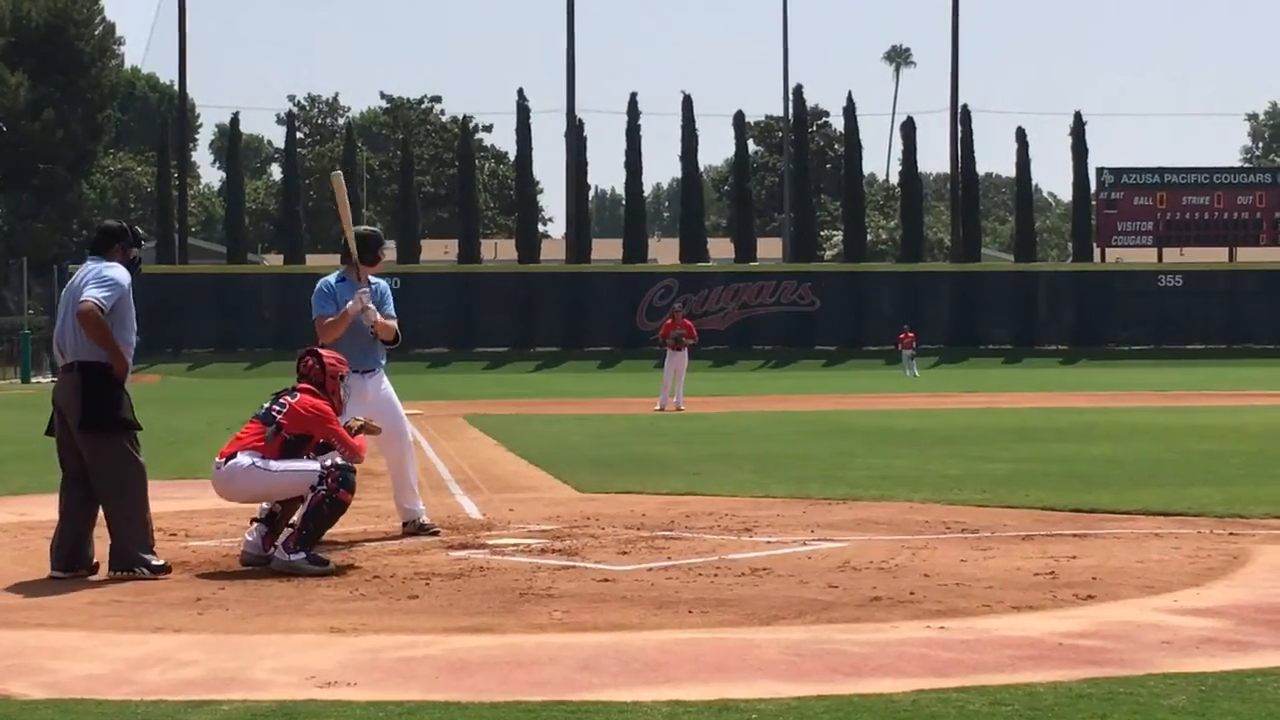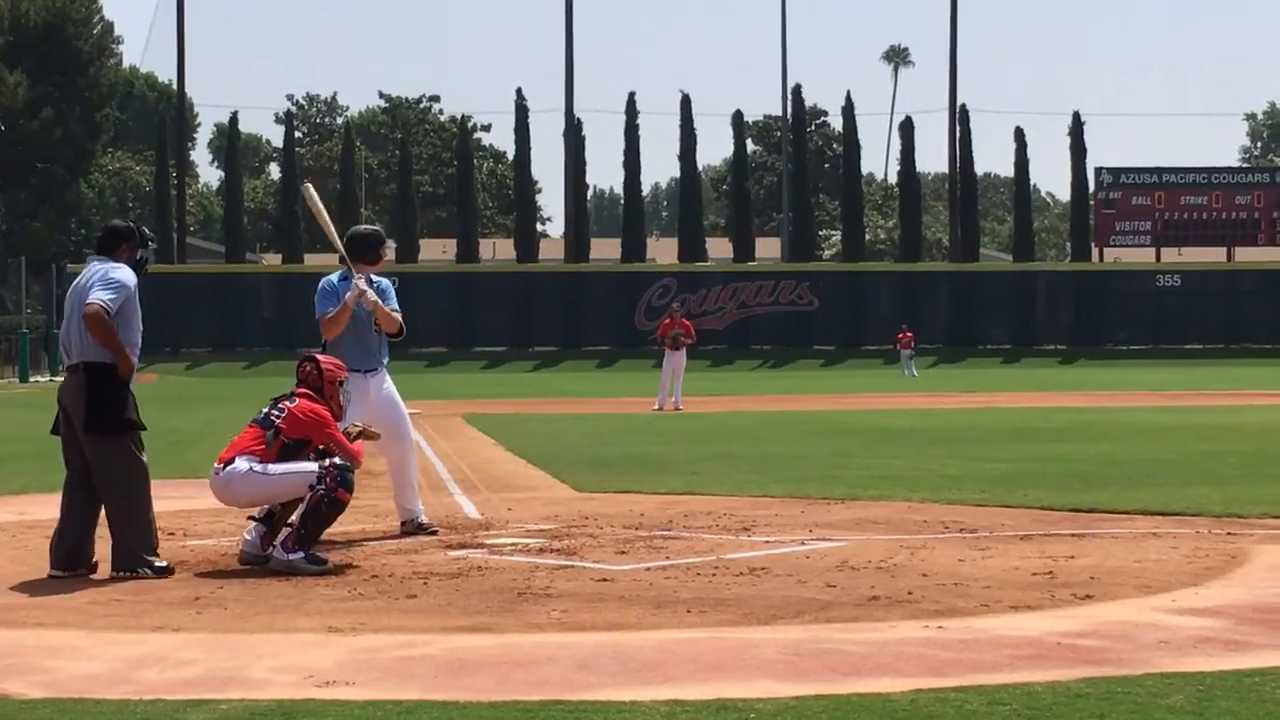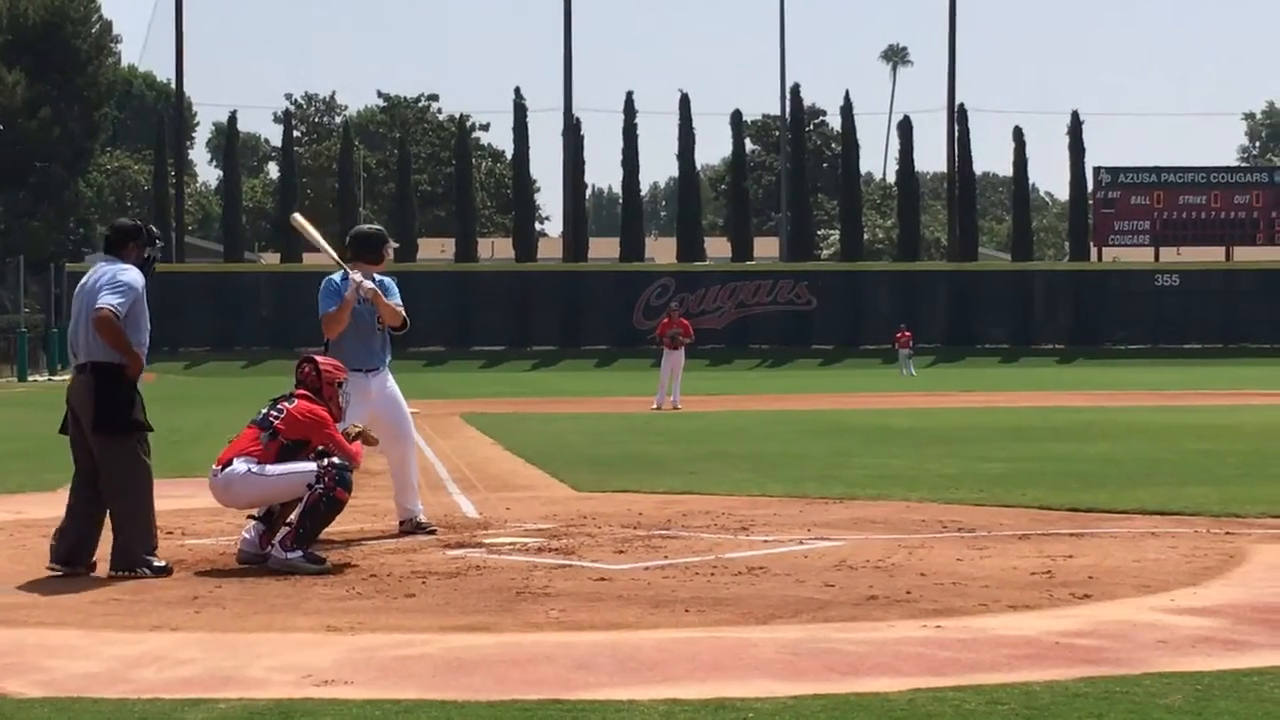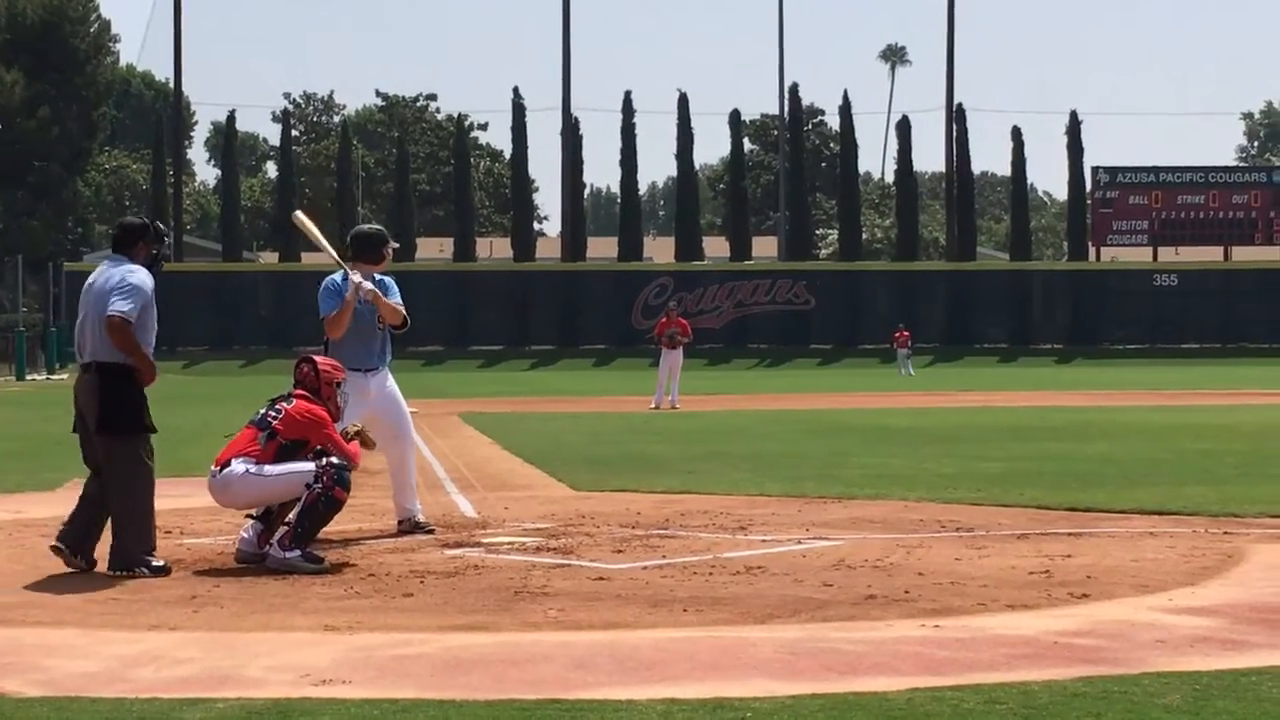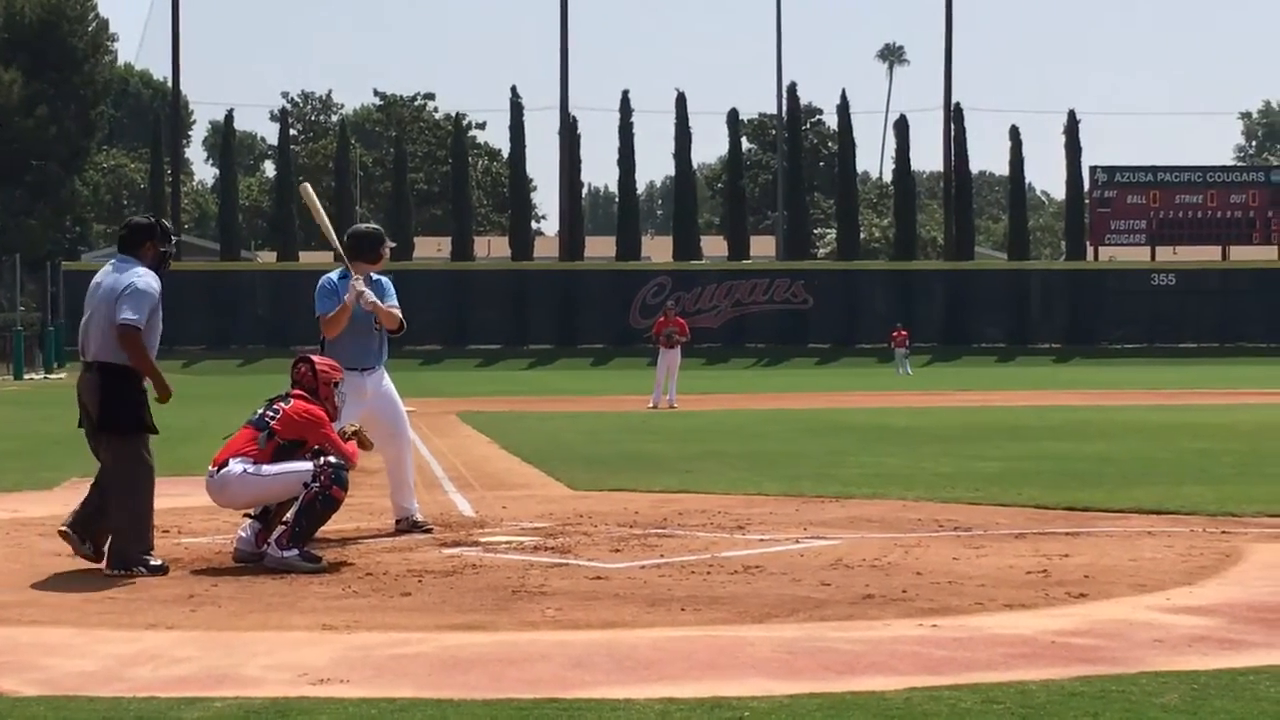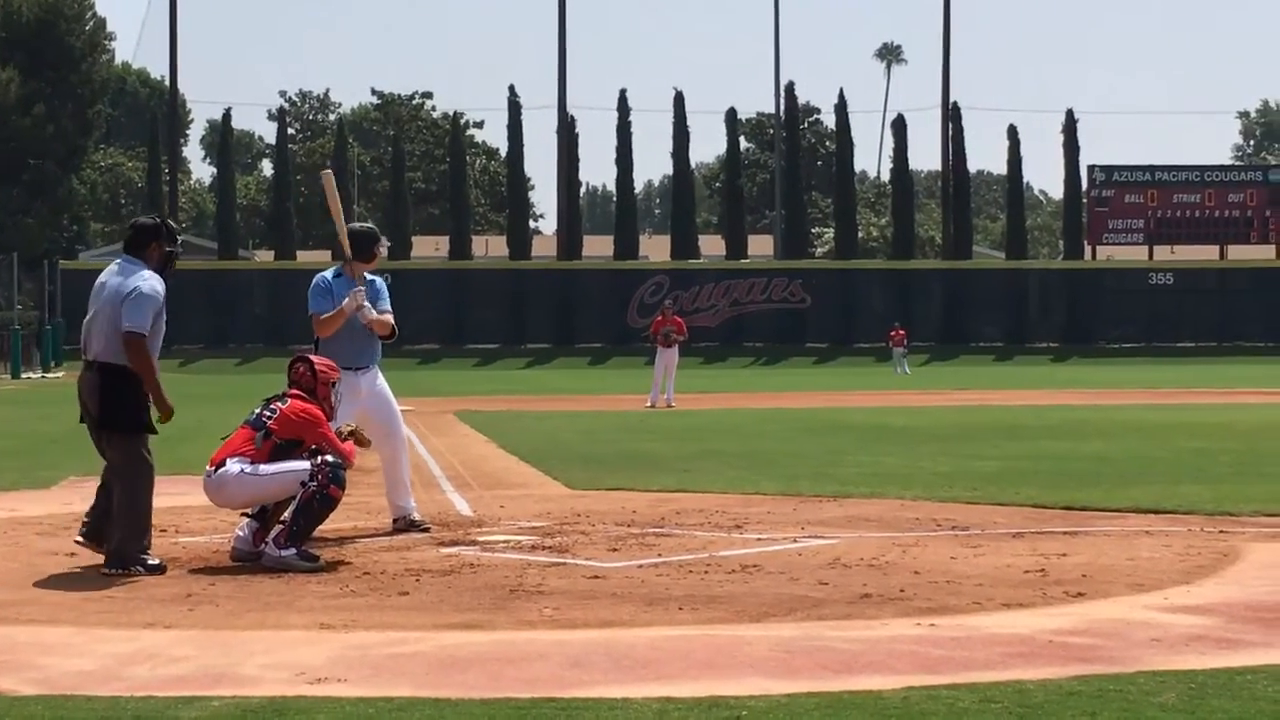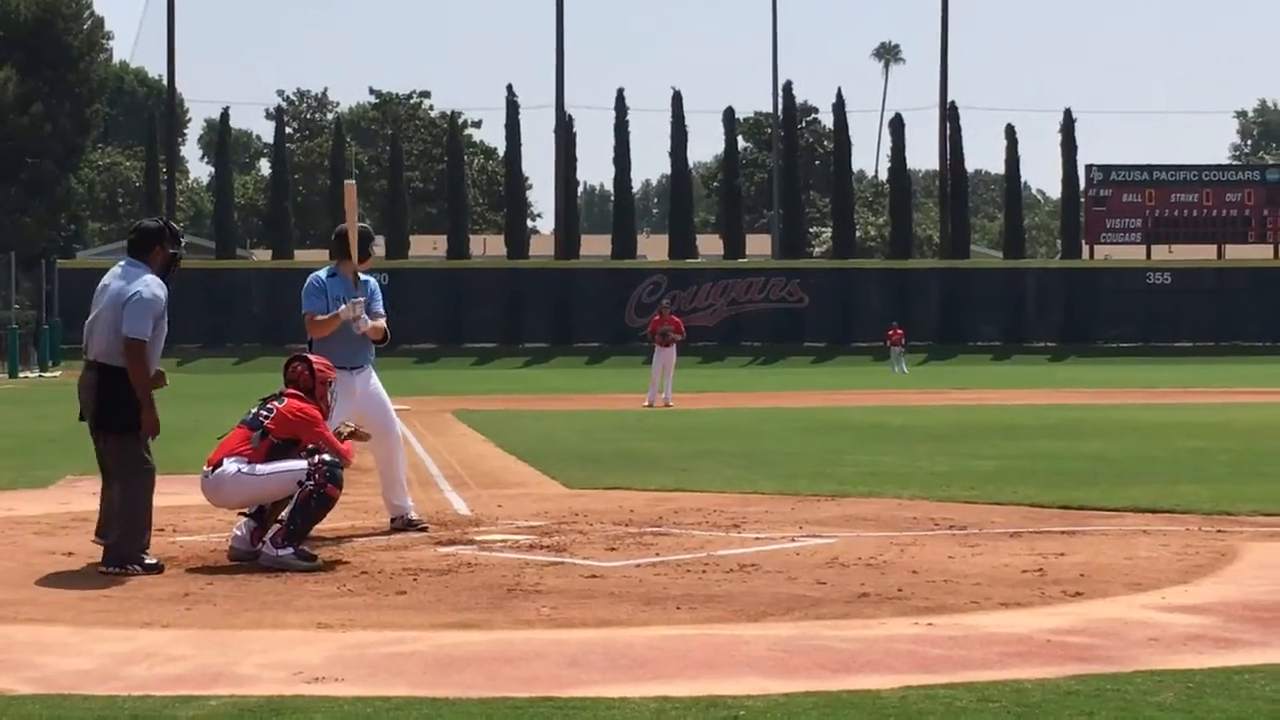
dt=0.1s
person 1, frame 1
left shoulder: (79, 277)
right shoulder: (114, 273)
left elbow: (80, 316)
right elbow: (88, 313)
right wrist: (118, 355)
left hip: (69, 383)
right hip: (96, 384)
left knee: (78, 476)
right knee: (123, 472)
left ankle: (70, 558)
right ankle: (131, 556)
person 1, frame 2
left shoulder: (83, 277)
right shoulder: (119, 275)
left elbow: (83, 322)
right elbow: (95, 315)
right wrist: (124, 356)
left hip: (75, 383)
right hip: (102, 385)
left knee: (82, 476)
right knee: (127, 472)
left ankle: (68, 556)
right ankle: (134, 557)
person 1, frame 3
left shoulder: (91, 276)
right shoulder: (127, 276)
left elbow: (93, 321)
right elbow: (104, 317)
right wrist: (134, 357)
left hip: (83, 382)
right hip: (110, 384)
left knee: (89, 474)
right knee: (131, 472)
left ankle: (70, 553)
right ankle: (134, 557)
person 1, frame 4
left shoulder: (98, 275)
right shoulder: (137, 278)
left elbow: (96, 328)
right elbow: (117, 326)
right wrist: (147, 364)
left hip: (89, 380)
right hip: (116, 384)
left knee: (106, 471)
right knee: (134, 471)
left ankle: (75, 541)
right ankle: (131, 557)
person 1, frame 5
left shoulder: (104, 275)
right shoulder: (143, 280)
left elbow: (100, 330)
right elbow: (128, 334)
right wrist: (157, 379)
left hip: (93, 378)
right hip: (118, 384)
left knee: (116, 467)
right knee: (134, 470)
left ankle: (83, 529)
right ankle: (129, 556)
person 1, frame 6
left shoulder: (110, 274)
right shoulder: (148, 284)
right elbow: (133, 343)
right wrist: (157, 395)
left hip: (95, 378)
right hip: (117, 385)
left knee: (121, 464)
right knee: (135, 468)
left ankle: (97, 531)
right ankle: (126, 555)
person 1, frame 7
left shoulder: (115, 275)
right shoulder: (149, 288)
right elbow: (134, 349)
left wrist: (149, 373)
right wrist: (147, 407)
left hip: (96, 378)
right hip: (116, 385)
left knee: (118, 465)
right knee: (135, 469)
left ankle: (111, 531)
right ankle: (124, 554)
person 2, frame 1
left shoulder: (380, 288)
right shoulder: (328, 287)
left elbow: (392, 335)
right elbow: (324, 333)
left wrist: (376, 319)
right wrist: (352, 308)
left hip: (376, 380)
left knee: (402, 444)
left ankle: (413, 516)
person 2, frame 2
left shoulder: (383, 286)
right shoulder: (331, 285)
left elbow: (396, 329)
right elbow: (328, 331)
left wrist: (375, 303)
right wrist: (349, 300)
left hip: (378, 379)
right hip: (343, 381)
left knee: (403, 443)
left ankle: (412, 515)
person 2, frame 3
left shoulder: (385, 284)
right shoulder: (334, 284)
left elbow: (399, 322)
right elbow: (330, 330)
left wrist: (376, 295)
right wrist: (350, 296)
left hip: (380, 379)
right hip: (345, 380)
left knee: (404, 442)
left ankle: (411, 515)
person 2, frame 4
left shoulder: (386, 284)
right shoulder: (334, 284)
left elbow: (399, 320)
right elbow: (333, 331)
left wrist: (376, 296)
right wrist: (352, 297)
left hip: (380, 379)
right hip: (344, 380)
left knee: (404, 442)
left ankle: (409, 514)
person 2, frame 5
left shoulder: (382, 284)
right shoulder: (331, 284)
left elbow: (396, 324)
right elbow: (329, 330)
left wrist: (375, 303)
right wrist: (350, 300)
left hip: (376, 378)
right hip: (340, 379)
left knee: (401, 441)
left ankle: (407, 513)
person 2, frame 6
left shoulder: (376, 285)
right shoulder: (324, 282)
left elbow: (389, 329)
right elbow: (320, 329)
left wrist: (373, 317)
right wrist: (347, 307)
left hip: (370, 377)
left knee: (395, 440)
left ankle: (404, 512)
person 2, frame 7
left shoulder: (370, 284)
right shoulder: (318, 282)
left elbow: (381, 333)
right elbow: (313, 329)
left wrist: (368, 325)
right wrist: (343, 313)
left hip: (365, 376)
left knee: (390, 439)
left ankle: (401, 512)
person 3, frame 1
left shoulder: (291, 398)
right shoulder: (316, 406)
left elbow: (296, 444)
right elbow: (355, 455)
left wrist: (341, 434)
right wrist: (357, 433)
left hip: (226, 471)
right hip: (243, 471)
left knee: (300, 472)
right knee: (340, 476)
left ankle: (258, 544)
right ankle: (292, 553)
person 3, frame 2
left shoulder: (289, 403)
right shoulder: (315, 411)
left elbow: (292, 452)
right elbow: (354, 460)
left wrist: (341, 440)
right wrist: (356, 440)
left hip: (225, 477)
right hip: (242, 476)
left knee: (300, 478)
right knee: (338, 477)
left ankle: (256, 544)
right ankle: (291, 552)
person 3, frame 3
left shoulder: (288, 404)
right shoulder: (314, 412)
left elbow: (296, 452)
right elbow: (353, 460)
left wrist: (340, 441)
right wrist: (355, 441)
left hip: (224, 478)
right hip: (241, 477)
left knee: (299, 476)
right knee: (337, 477)
left ankle: (255, 543)
right ankle: (289, 551)
person 3, frame 4
left shoulder: (286, 404)
right shoulder: (312, 412)
left elbow: (293, 454)
right elbow: (351, 461)
left wrist: (337, 442)
right wrist: (353, 440)
left hip: (223, 479)
right hip: (239, 478)
left knee: (298, 475)
right knee: (335, 475)
left ankle: (253, 542)
right ankle: (288, 550)
person 3, frame 5
left shoulder: (284, 404)
right shoulder: (310, 412)
left elbow: (291, 452)
right elbow: (349, 460)
left wrist: (336, 441)
right wrist: (350, 439)
left hip: (221, 479)
right hip: (237, 479)
left knee: (297, 476)
right knee: (333, 475)
left ankle: (251, 541)
right ankle: (286, 549)
person 3, frame 6
left shoulder: (280, 403)
right shoulder: (306, 411)
left elbow: (288, 453)
right elbow: (346, 459)
left wrist: (334, 440)
right wrist: (346, 440)
left hip: (219, 478)
right hip: (235, 478)
left knee: (293, 475)
right knee: (330, 473)
left ankle: (248, 540)
right ankle: (284, 549)
person 3, frame 7
left shoulder: (276, 403)
right shoulder: (303, 410)
left elbow: (288, 453)
right elbow: (343, 458)
left wrist: (331, 440)
right wrist: (344, 439)
left hip: (217, 478)
right hip: (232, 477)
left knee: (288, 474)
right knee: (328, 473)
left ankle: (246, 539)
right ankle: (281, 548)
